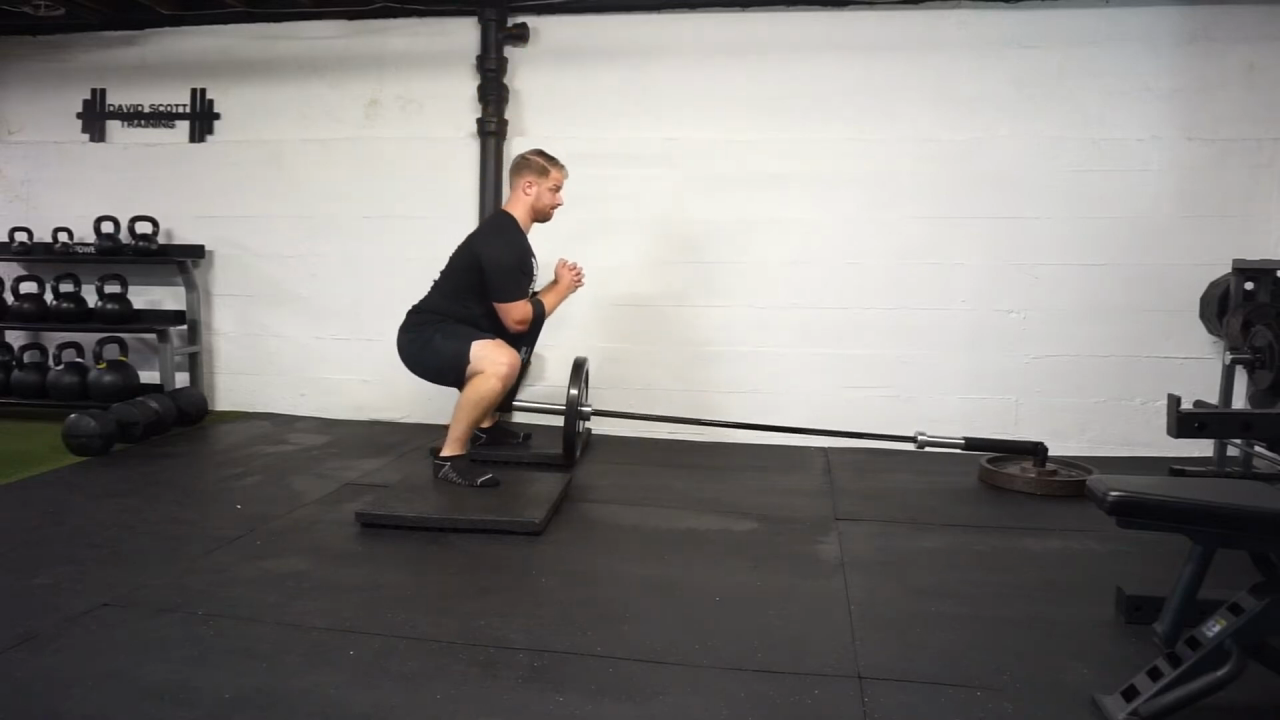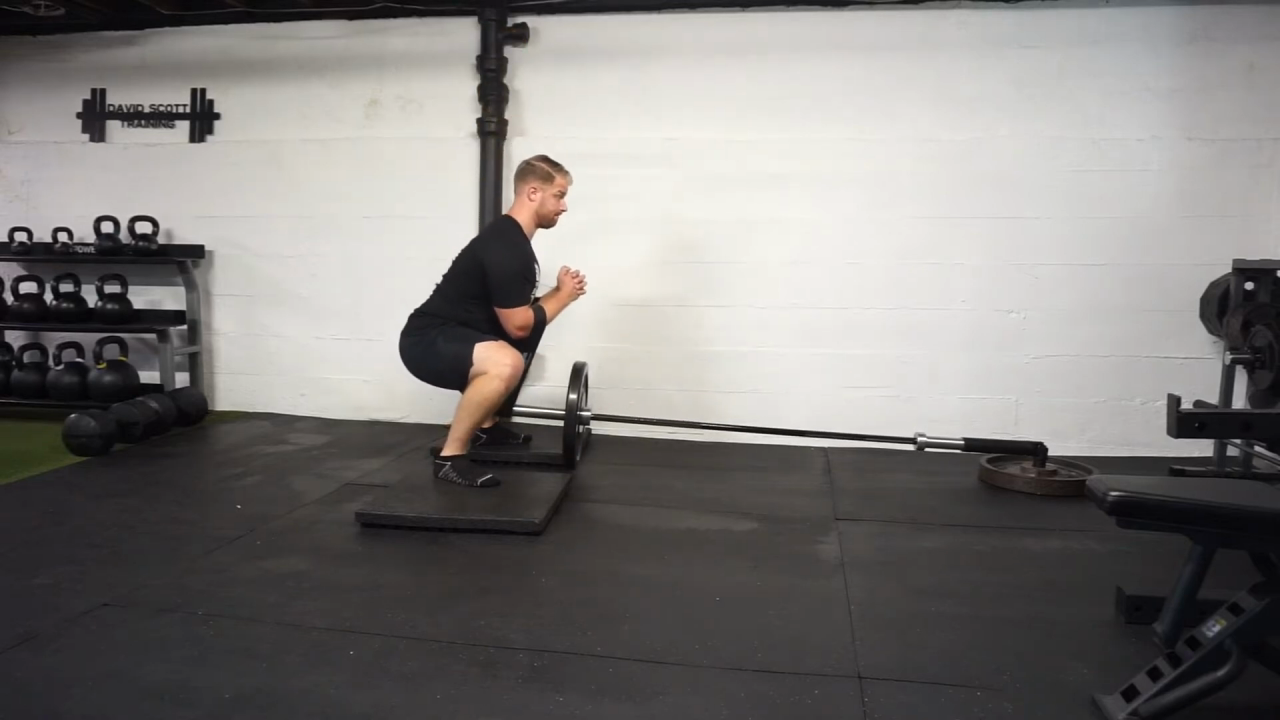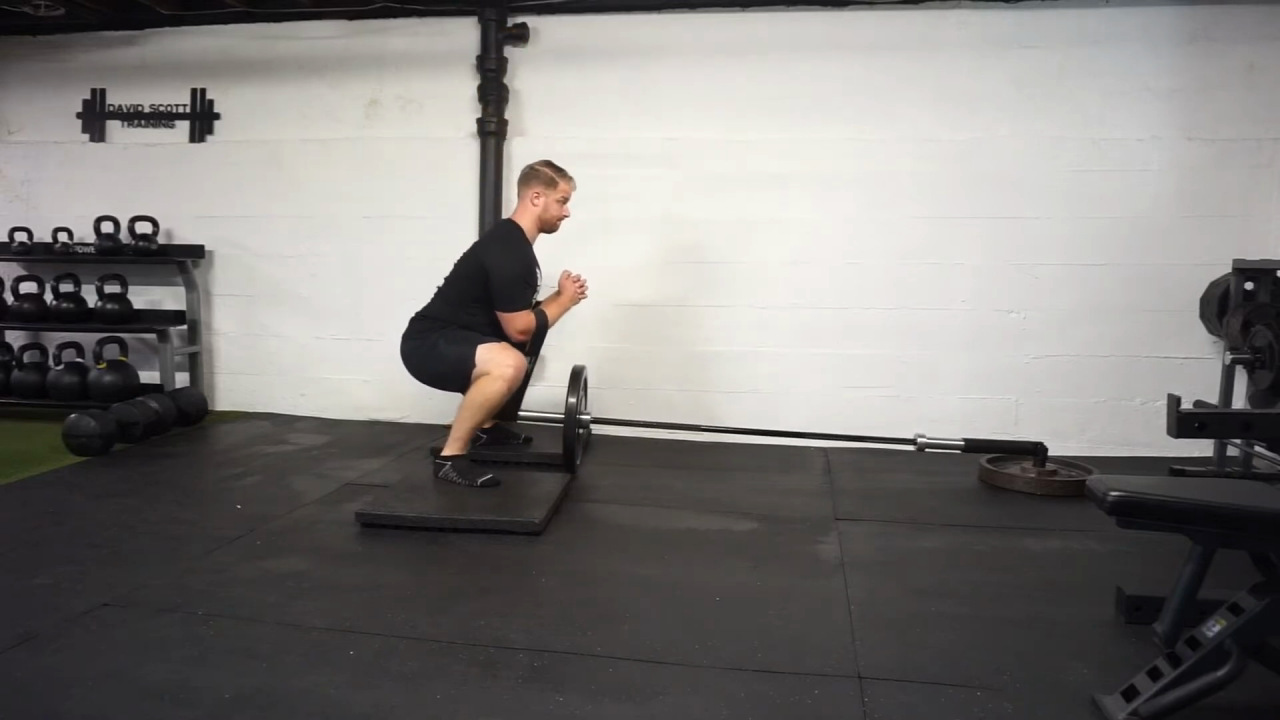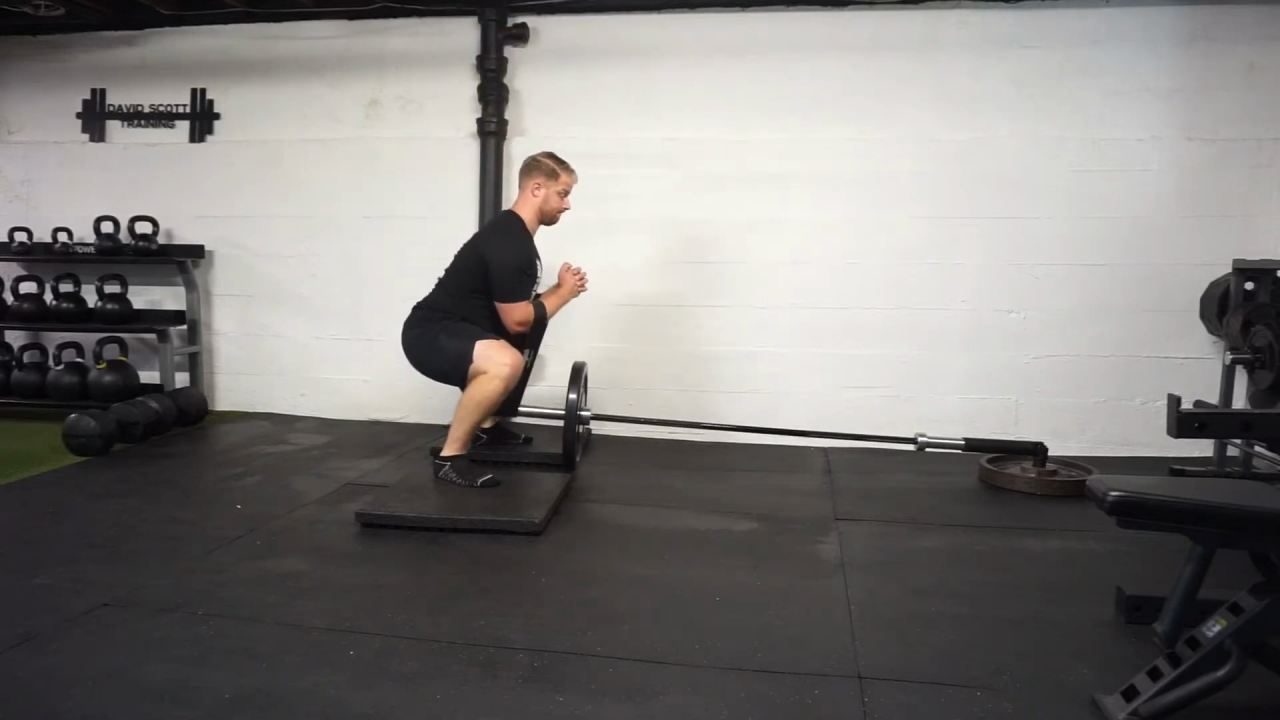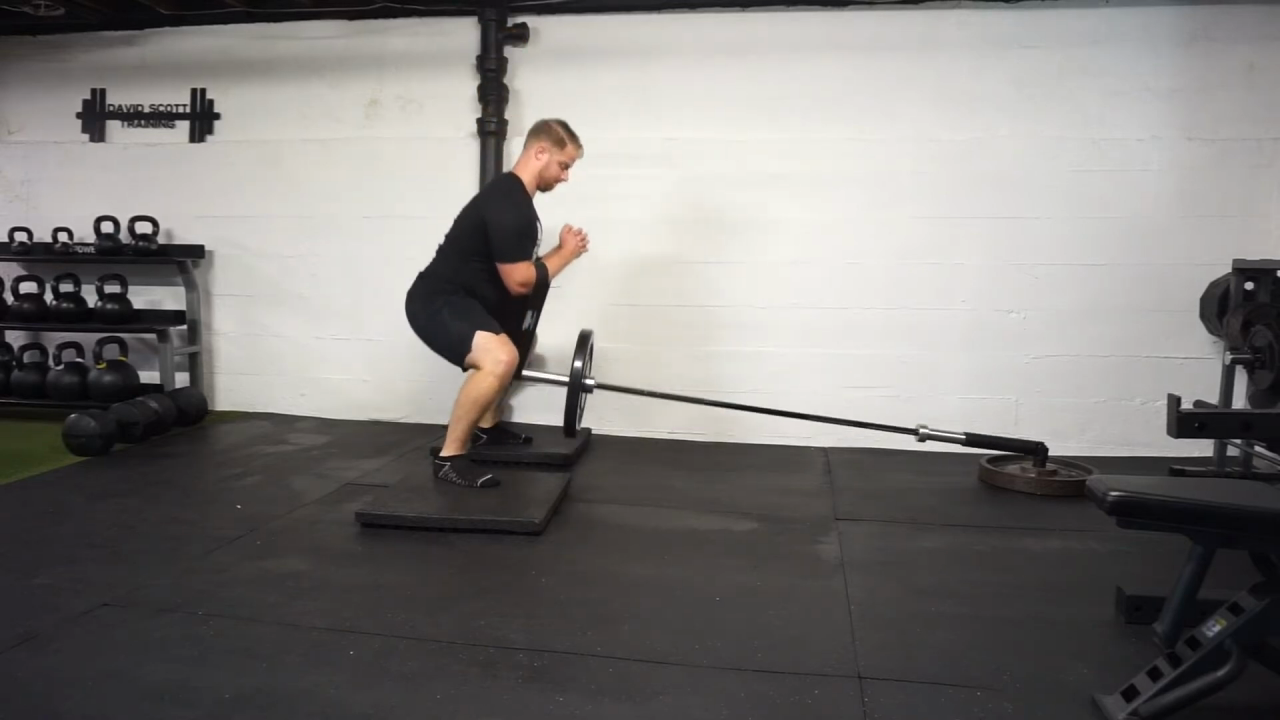
dt=0.3s
person 1, frame 1
left shoulder: (509, 234)
right shoulder: (502, 243)
left elbow: (515, 310)
right elbow: (518, 319)
left wrist: (558, 285)
right wrist: (563, 287)
left hip: (452, 330)
right hip: (426, 337)
left knee: (518, 351)
right knee: (502, 363)
left ankle: (485, 427)
right ankle: (450, 458)
person 1, frame 2
left shoulder: (512, 238)
right shoulder: (506, 249)
left elbow: (517, 315)
right elbow: (518, 325)
left wrist: (561, 292)
right wrist: (565, 295)
left hip: (452, 333)
right hip: (427, 340)
left knee: (522, 351)
right knee: (506, 364)
left ankle: (486, 427)
right ankle: (451, 458)
person 1, frame 3
left shoulder: (514, 242)
right shoulder: (508, 253)
left elbow: (517, 321)
right elbow: (519, 330)
left wrist: (561, 296)
right wrist: (566, 299)
left hip: (452, 336)
right hip: (429, 345)
right knee: (509, 364)
left ankle: (485, 427)
right ankle: (451, 457)
person 1, frame 4
left shoulder: (514, 234)
right shoulder: (508, 244)
left elbow: (516, 311)
right elbow: (517, 320)
left wrist: (561, 289)
right wrist: (566, 292)
left hip: (453, 327)
right hip: (430, 335)
left knee: (514, 354)
right knee: (506, 363)
left ankle: (486, 427)
right ankle: (451, 457)
person 1, frame 5
left shoulder: (513, 196)
right shoulder: (508, 205)
left elbow: (516, 275)
right elbow: (518, 282)
left wrist: (561, 252)
right wrist: (566, 253)
left hip: (465, 295)
right hip: (437, 301)
left knee: (511, 347)
right knee: (500, 358)
left ankle: (486, 426)
right ankle: (450, 456)
